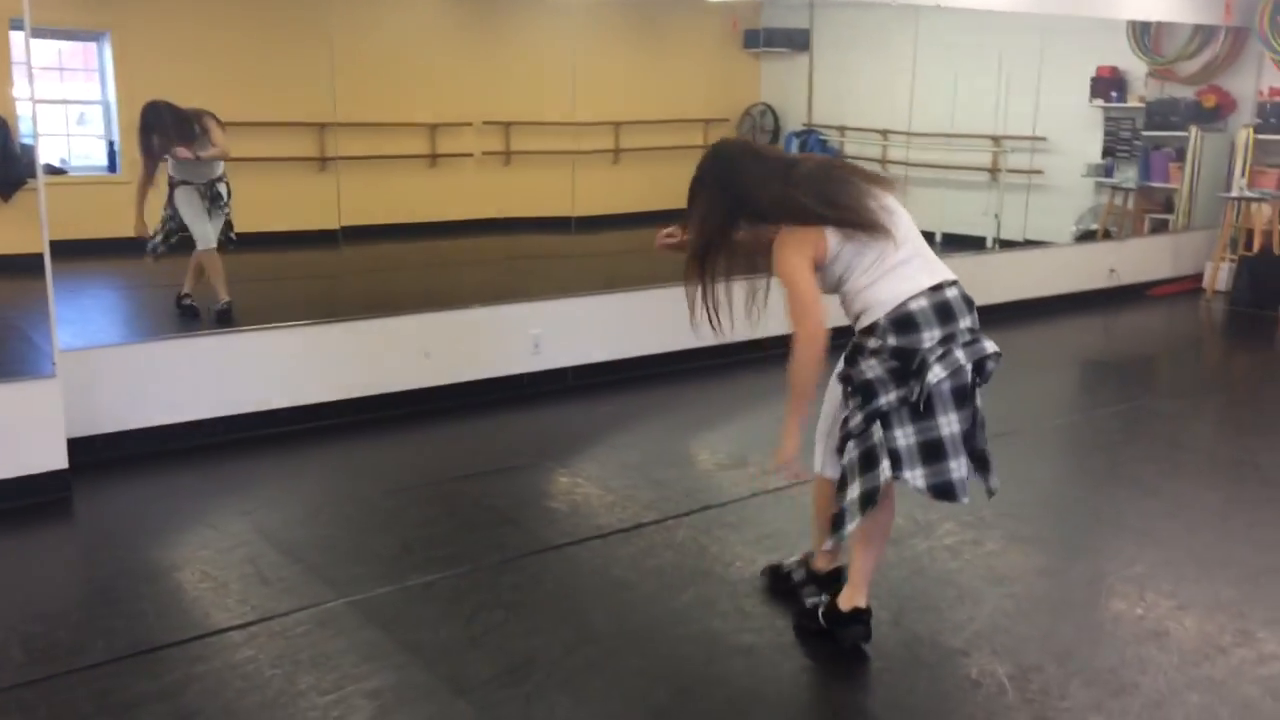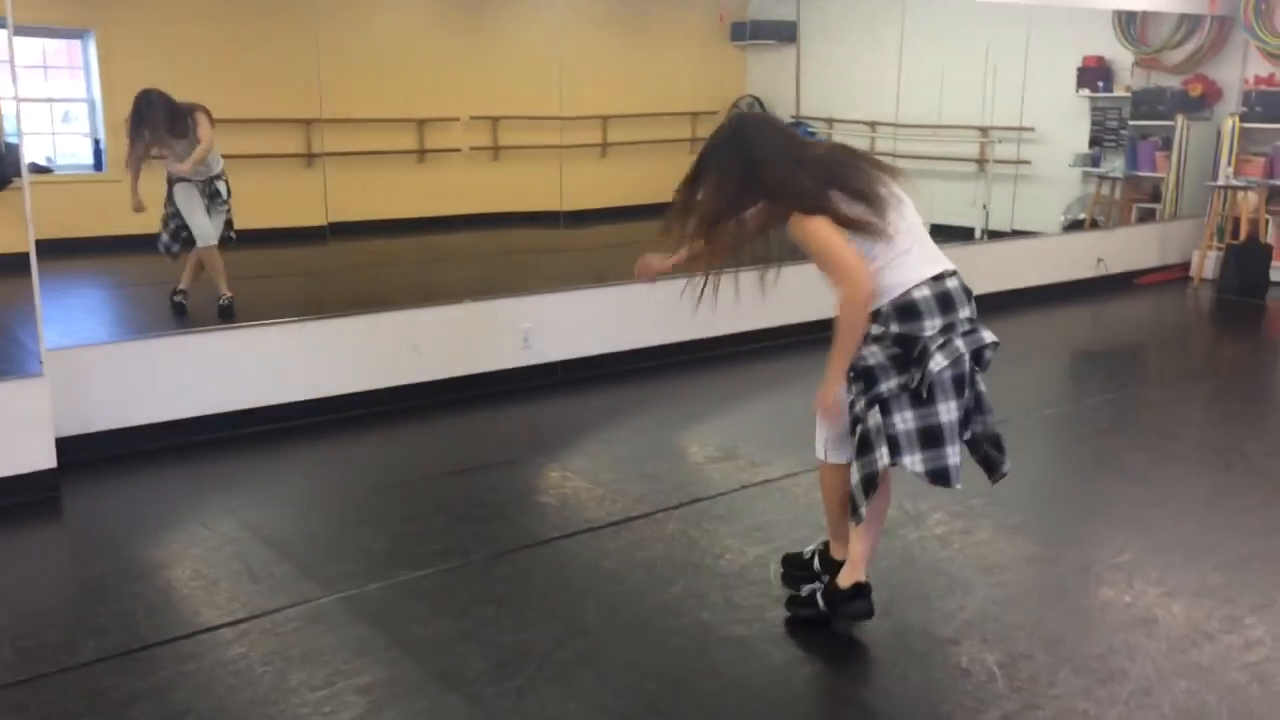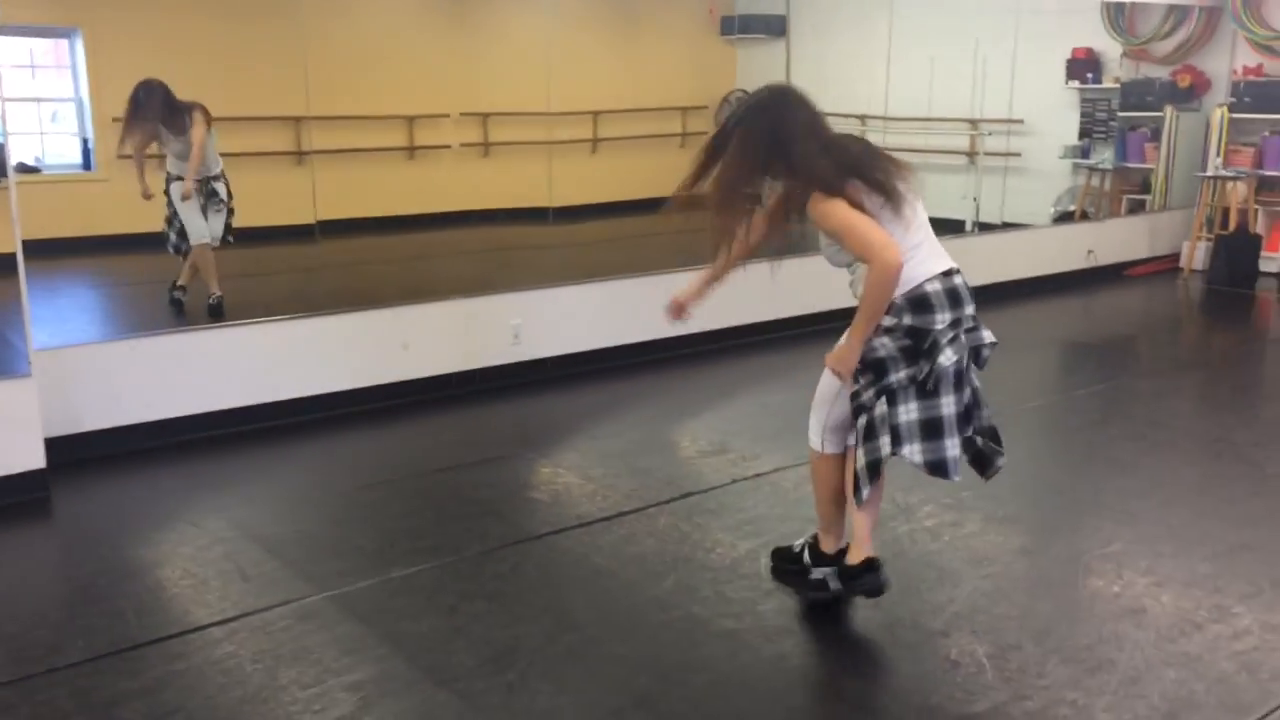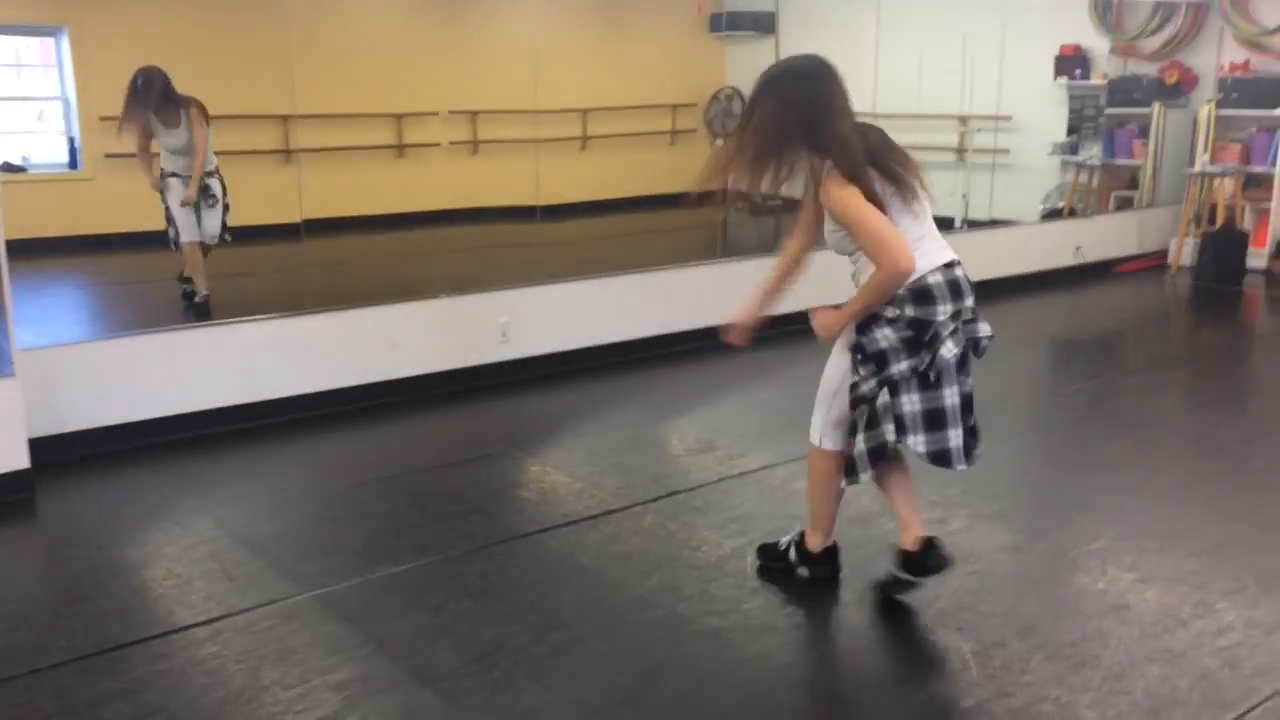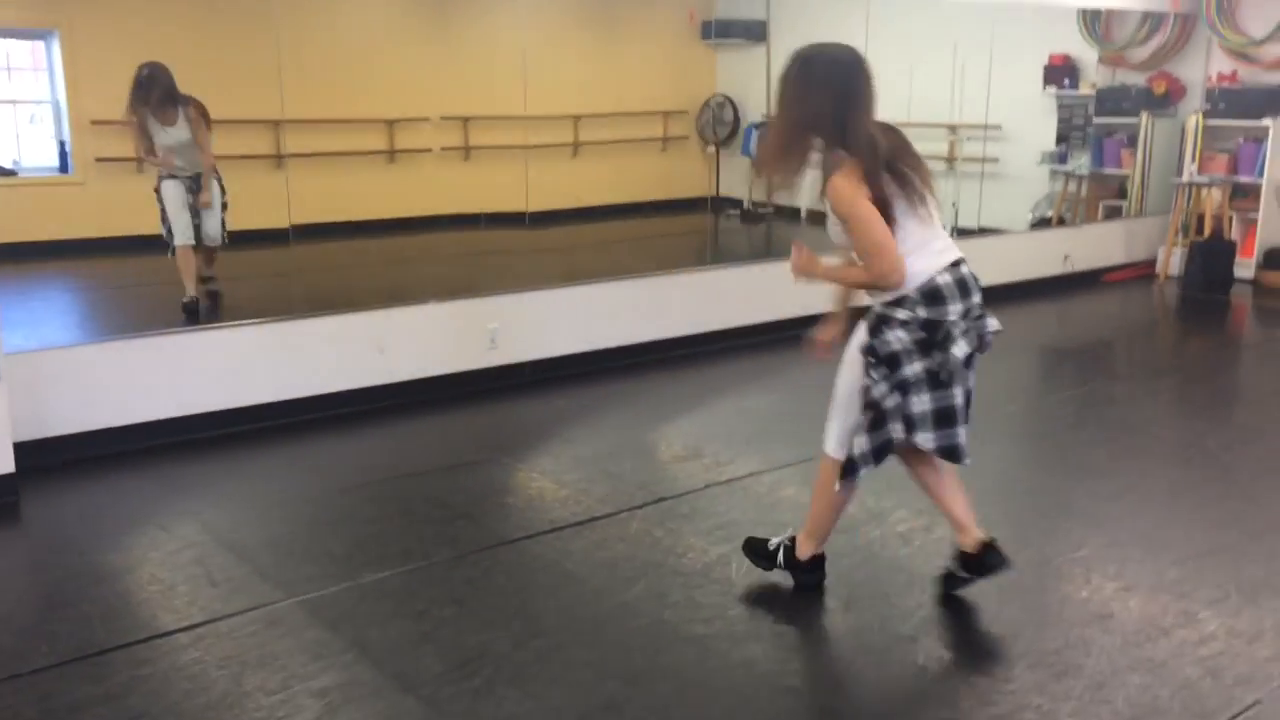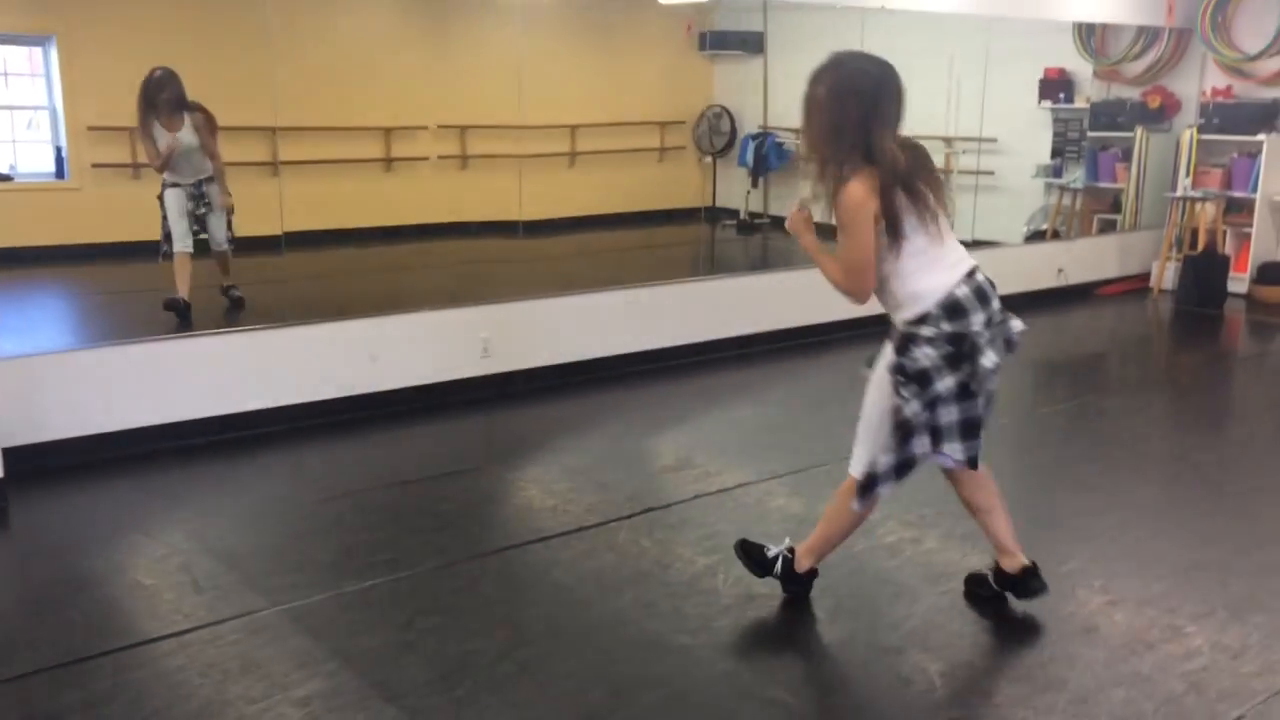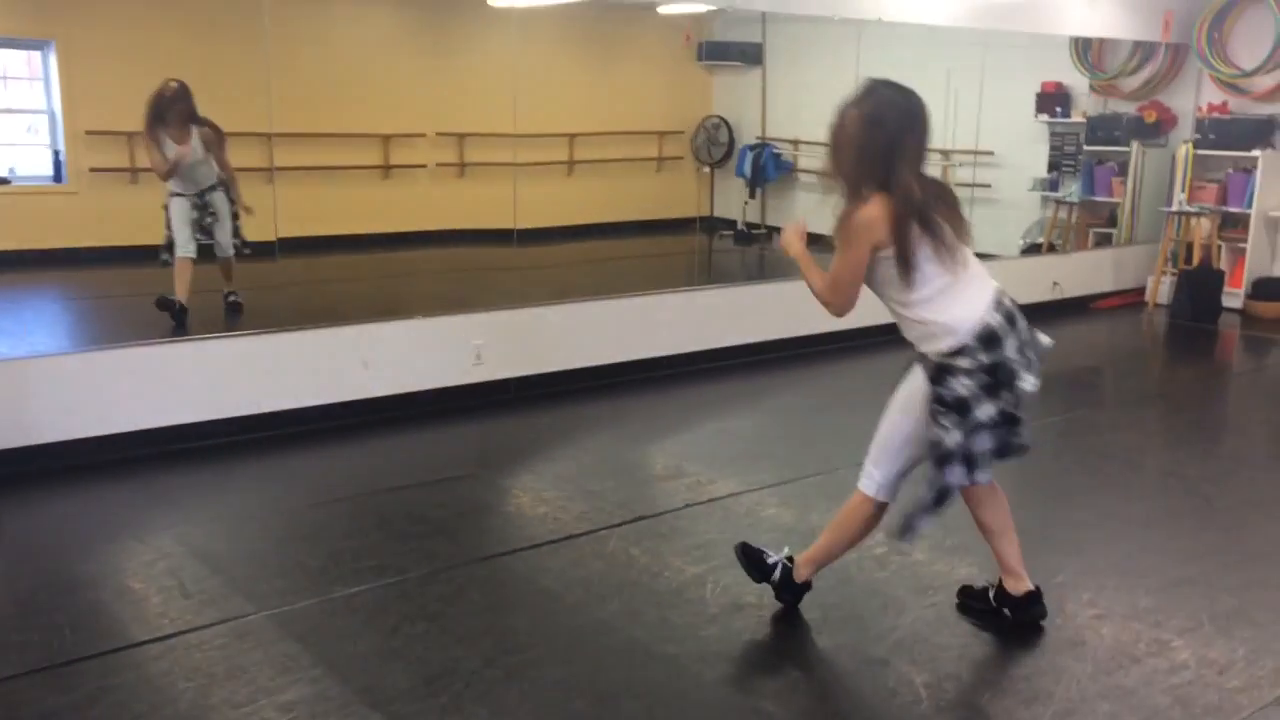
dt=0.1s
person 1, frame 1
left shoulder: (791, 237)
right shoulder: (837, 180)
left elbow: (810, 335)
left wrist: (791, 430)
right wrist: (696, 242)
left hip: (896, 334)
right hip: (953, 312)
left knee: (836, 455)
right knee: (872, 466)
left ankle: (821, 568)
right ankle: (850, 602)
person 1, frame 2
left shoulder: (806, 218)
right shoulder: (842, 166)
left elbow: (861, 285)
right elbow: (751, 225)
left wrist: (837, 376)
right wrist: (674, 260)
left hip: (898, 321)
right hip: (950, 302)
left knee: (837, 442)
right knee: (868, 450)
left ankle: (837, 560)
right ankle: (849, 580)
person 1, frame 3
left shoulder: (820, 199)
right shoulder: (846, 158)
left elbow: (889, 262)
right elbow: (758, 231)
left wrist: (852, 345)
right wrist: (699, 287)
left hip: (903, 316)
right hip: (949, 299)
left knee: (828, 430)
right knee: (860, 436)
left ankle: (828, 549)
right ankle: (859, 557)
person 1, frame 4
left shoulder: (835, 183)
right shoulder: (862, 146)
left elbow: (896, 262)
right elbow: (802, 240)
left wrist: (842, 318)
right wrist: (757, 306)
left hip: (906, 309)
right hip: (948, 293)
left knee: (831, 429)
right knee: (869, 426)
left ankle: (815, 549)
right ankle: (915, 542)
person 1, frame 5
left shoulder: (844, 179)
right shoulder: (882, 145)
left elbow: (888, 272)
left wrist: (818, 270)
right wrist: (840, 316)
left hip: (911, 313)
right hip: (955, 293)
left knee: (846, 443)
right knee: (907, 435)
left ankle: (804, 556)
right ankle: (974, 543)
person 1, frame 6
left shoulder: (856, 190)
right shoulder: (904, 159)
left elbow: (857, 288)
left wrist: (806, 239)
left hip: (934, 328)
right hip: (974, 304)
left knee: (874, 457)
right knee: (944, 448)
left ankle: (800, 565)
right ankle: (1013, 566)
person 1, frame 7
left shoulder: (868, 214)
right shoulder: (923, 192)
left elbow: (838, 301)
left wrist: (797, 251)
left hip: (960, 360)
right hip: (1002, 331)
left knee: (879, 477)
right knee: (964, 466)
left ankle: (796, 572)
right ankle: (1019, 592)
person 2, frame 1
left shoulder: (203, 121)
right shoulder: (159, 142)
left elbow: (223, 152)
right elbow: (145, 179)
left wrist: (194, 156)
right wrist: (139, 219)
left hip: (214, 182)
right hip: (184, 185)
left knee: (209, 242)
right knee: (205, 239)
left ankle: (186, 294)
right ankle: (223, 300)
person 2, frame 2
left shoulder: (195, 115)
right shoulder: (153, 133)
left elbow: (207, 145)
right elbow: (135, 160)
left wrist: (187, 165)
right wrist: (135, 195)
left hip: (214, 180)
right hip: (184, 184)
left knee: (208, 239)
right knee: (205, 237)
left ankle: (181, 290)
right ankle: (225, 295)
person 2, frame 3
left shoulder: (194, 114)
right shoulder: (151, 126)
left elbow: (198, 146)
right elbow: (137, 150)
left wrist: (191, 182)
right wrist: (142, 183)
left hip: (212, 178)
right hip: (179, 180)
left knee: (214, 237)
right knee: (199, 236)
left ankle: (180, 285)
right ankle: (215, 294)
person 2, frame 4
left shoulder: (191, 109)
right shoulder: (146, 118)
left elbow: (201, 148)
right elbow: (143, 150)
left wrist: (193, 187)
right wrist: (150, 175)
left hip: (206, 174)
right hip: (174, 178)
left knee: (210, 234)
right knee: (188, 234)
left ankle: (188, 277)
right ankle: (201, 292)
person 2, frame 5
left shoulder: (189, 109)
right shoulder: (142, 117)
left elbow: (205, 150)
right elbow: (144, 156)
left wrist: (206, 189)
right wrist: (158, 162)
left hip: (203, 176)
right hip: (172, 179)
left knee: (212, 235)
right knee: (182, 236)
left ankle: (206, 276)
right ankle: (191, 296)
person 2, frame 6
left shoulder: (196, 117)
right shoulder: (148, 124)
left elbow: (214, 156)
right elbow: (157, 166)
left wrist: (224, 192)
right wrist: (168, 153)
left hip: (208, 182)
right hip: (175, 187)
left knee: (219, 240)
right knee: (181, 241)
left ankle: (228, 286)
right ankle: (182, 298)
person 2, frame 7
left shoulder: (202, 131)
right shoulder: (153, 132)
left elbow: (224, 166)
right elbow: (161, 172)
left wrist: (239, 200)
right wrist: (176, 161)
left hip: (212, 191)
right hip: (180, 195)
left knee: (224, 246)
right knee: (184, 247)
left ankle: (229, 291)
right ankle: (179, 302)
